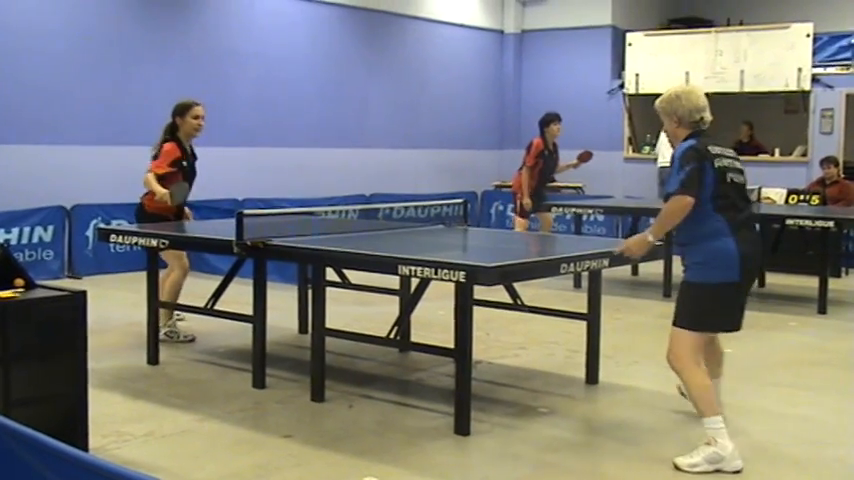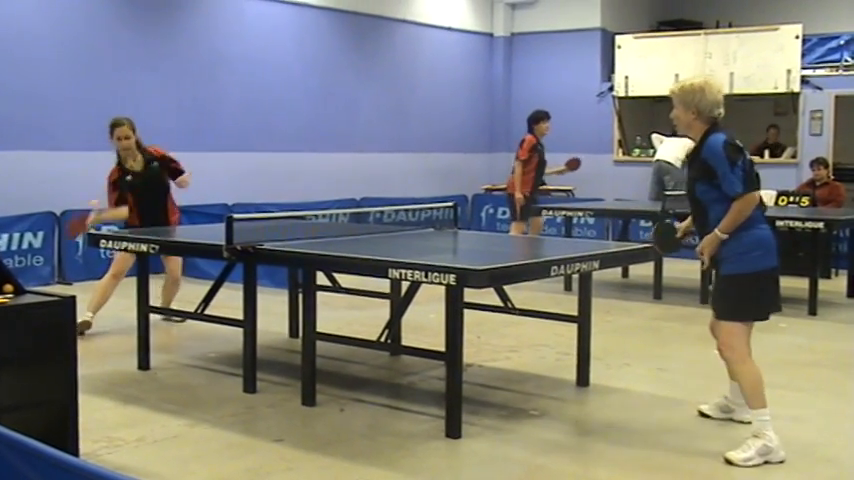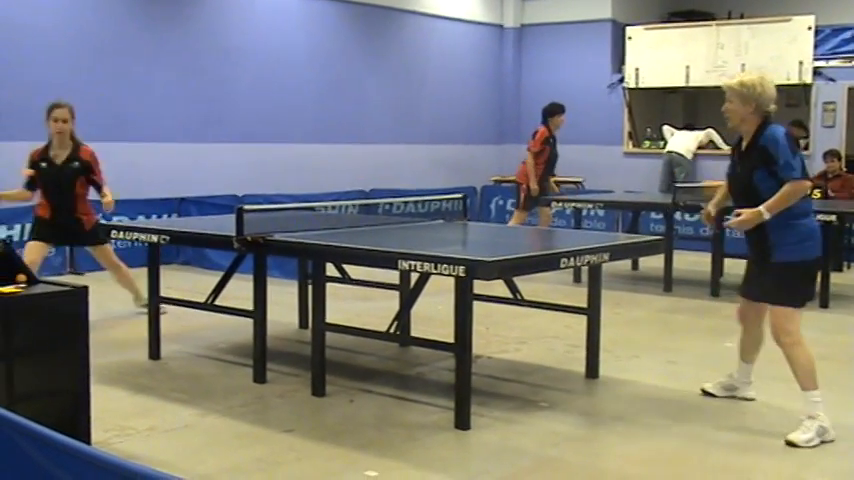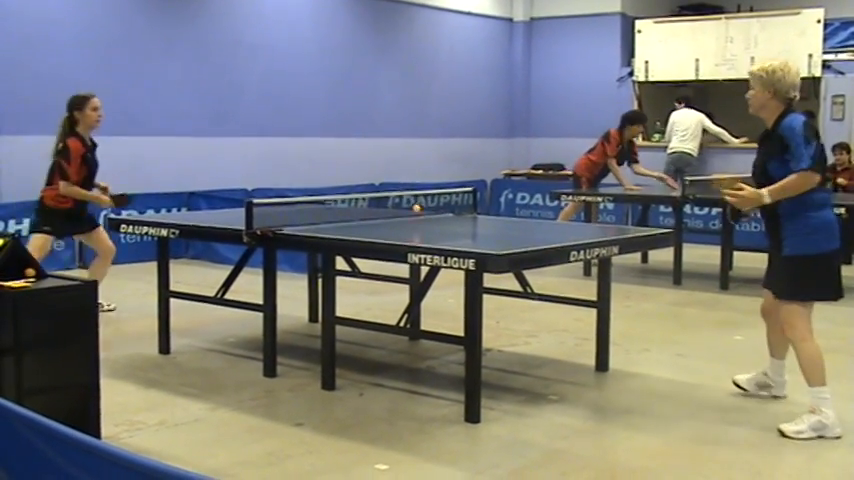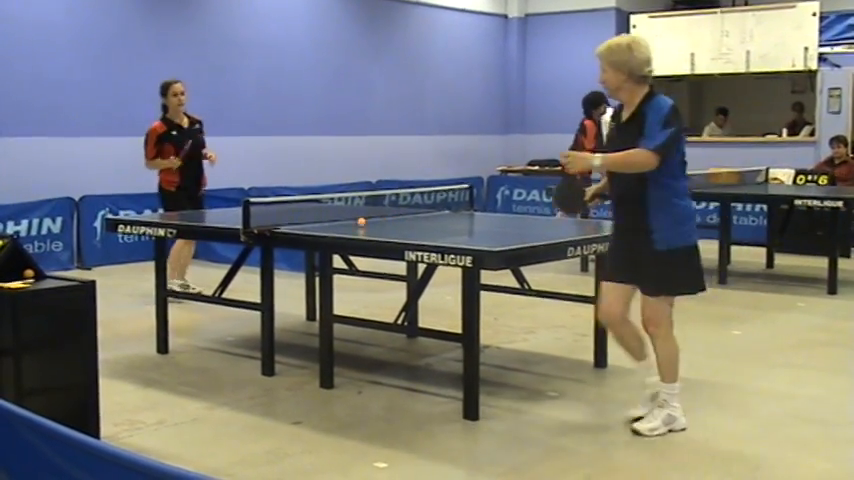
dt=1s
person 1, frame 1
left shoulder: (689, 151)
right shoulder: (724, 152)
left elbow: (682, 200)
left wrist: (648, 237)
right wrist: (664, 228)
left hip: (712, 263)
right hip: (739, 257)
left knee: (681, 355)
right knee: (702, 333)
left ankle: (720, 447)
right ankle: (709, 393)
person 1, frame 2
left shoulder: (719, 147)
right shoulder: (703, 149)
left elbow: (748, 197)
left wrist: (716, 236)
right wrist: (690, 224)
left hip: (745, 257)
right hip: (735, 257)
left knee: (732, 347)
right knee: (720, 330)
left ankle: (767, 438)
right ankle: (737, 403)
person 1, frame 3
left shoulder: (774, 138)
right shoulder: (740, 146)
left elbow: (800, 183)
right elbow: (734, 182)
left wrist: (761, 213)
right wrist: (713, 205)
left hip: (794, 246)
right hip: (765, 247)
left knee: (785, 332)
right knee: (748, 315)
left ankle: (817, 417)
right ankle: (740, 382)
person 1, frame 4
left shoulder: (794, 126)
right shoulder: (771, 133)
left elbow: (807, 176)
left wrist: (763, 196)
right wrist: (751, 201)
left hip: (808, 239)
right hip: (789, 239)
left knee: (795, 326)
right knee: (771, 309)
left ankle: (823, 414)
right ankle: (773, 379)
person 1, frame 5
left shoulder: (663, 109)
right shoulder: (619, 116)
left elbow: (647, 159)
left wrist: (593, 162)
right wrist: (599, 187)
left hip: (665, 233)
right hip: (629, 232)
left knee: (657, 321)
right knee: (609, 312)
left ankle: (671, 408)
right ankle: (662, 385)
person 2, frame 1
left shoulder: (188, 150)
right shoulder: (170, 149)
right elbow: (149, 177)
left wrist: (181, 207)
right wrist: (159, 190)
left hip: (167, 215)
right hip: (153, 216)
left knee: (175, 264)
right knee: (181, 266)
left ankle: (161, 311)
right ankle: (165, 327)
person 2, frame 2
left shoulder: (157, 157)
right shoulder: (116, 175)
left elbow: (182, 176)
right elbow: (120, 210)
left wrist: (183, 180)
right wrist: (98, 216)
left hip: (167, 225)
right hip: (137, 227)
left knee: (174, 276)
right knee: (116, 271)
left ankle: (165, 310)
right ankle: (87, 316)
person 2, frame 3
left shoulder: (85, 155)
right shoulder: (37, 157)
left elbow: (100, 186)
right elbow: (28, 193)
left wrist: (107, 197)
left hip: (82, 221)
right hip: (48, 222)
left knee: (113, 264)
right knee: (27, 265)
left ankle: (141, 300)
person 2, frame 4
left shoulder: (88, 144)
right shoulder: (72, 146)
right elbow: (65, 187)
left wrist: (96, 185)
right wrist: (97, 198)
left hip: (75, 210)
right hip: (54, 208)
left knee: (108, 251)
right knee: (31, 259)
person 2, frame 5
left shoulder: (196, 123)
right shoulder: (157, 129)
right elbow: (149, 163)
left wrist: (208, 154)
right wrist: (169, 163)
left hip: (195, 187)
right hip: (173, 189)
left ankle: (179, 279)
right ankle: (168, 282)
